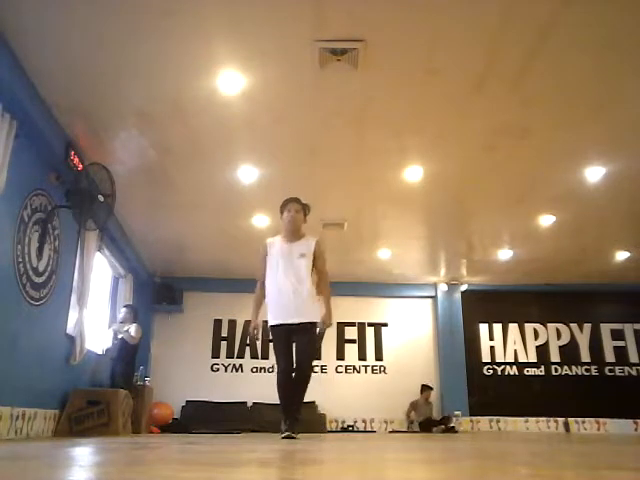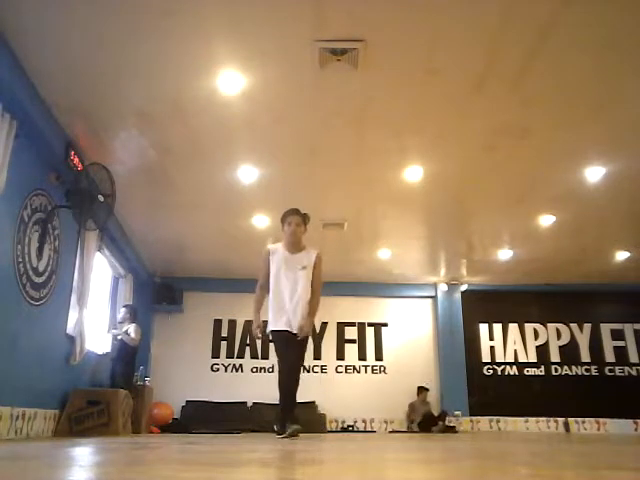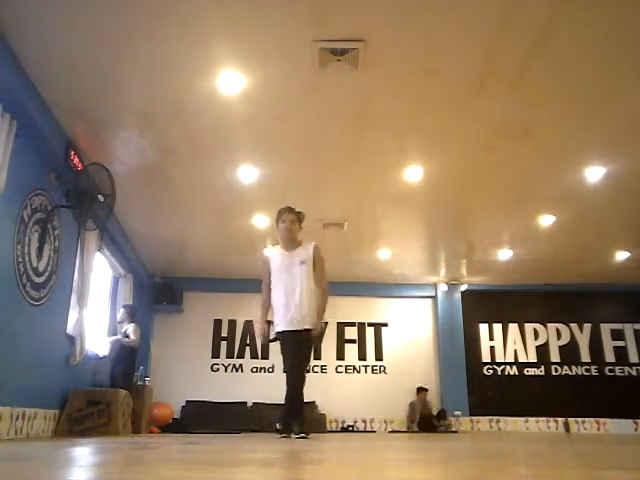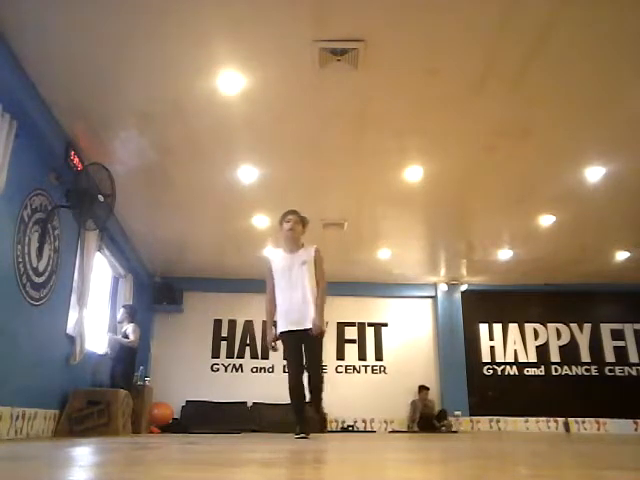
dt=0.3s
person 1, frame 1
left shoulder: (314, 245)
right shoulder: (270, 246)
left elbow: (323, 279)
right elbow: (261, 282)
left wrist: (327, 309)
right wrist: (254, 315)
left hip: (307, 315)
right hip: (278, 317)
left knee: (305, 367)
right knee: (285, 368)
left ankle: (292, 416)
right ankle: (288, 420)
person 1, frame 2
left shoulder: (314, 257)
right shoulder: (271, 253)
left elbow: (316, 292)
right elbow: (262, 286)
left wrist: (309, 319)
right wrist: (256, 316)
left hip: (301, 323)
right hip: (278, 322)
left knee: (294, 372)
right knee: (286, 369)
left ankle: (283, 421)
right ankle: (289, 419)
person 1, frame 3
left shoulder: (312, 250)
right shoulder: (271, 256)
left elbow: (322, 285)
right elbow: (267, 291)
left wrist: (319, 316)
right wrist: (262, 322)
left hip: (308, 322)
right hip: (284, 323)
left knee: (299, 372)
right knee: (292, 372)
left ankle: (287, 420)
right ankle: (297, 422)
person 1, frame 4
left shoulder: (313, 253)
right shoulder: (273, 257)
left elbow: (321, 286)
right elbow: (271, 295)
left wrist: (319, 315)
right wrist: (269, 328)
left hip: (310, 321)
right hip: (287, 324)
left knee: (315, 369)
right knee: (294, 373)
left ankle: (317, 407)
right ankle: (301, 422)
